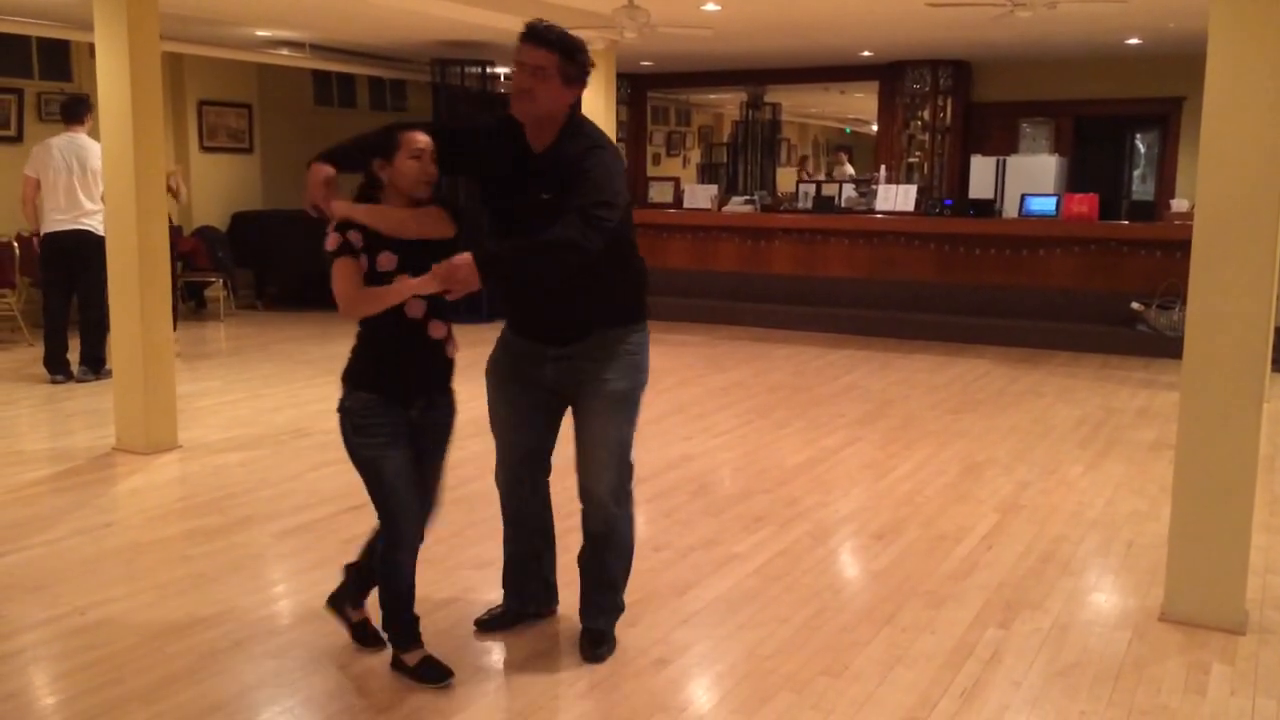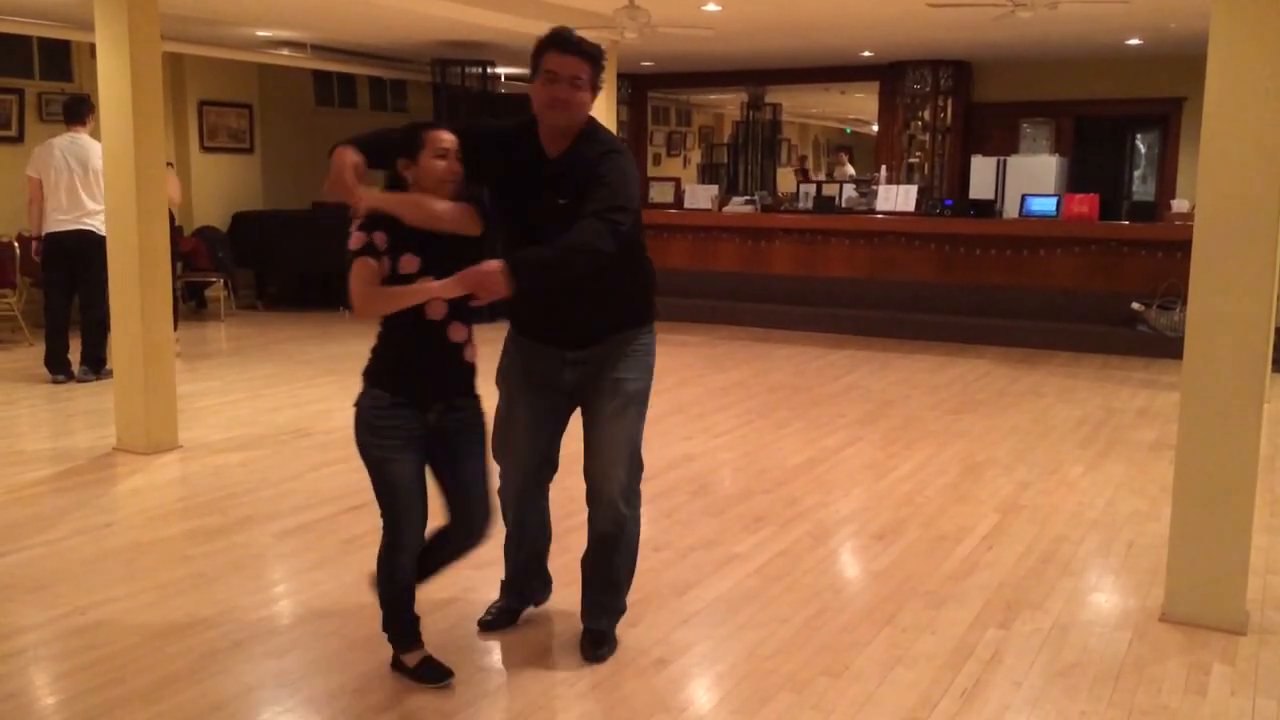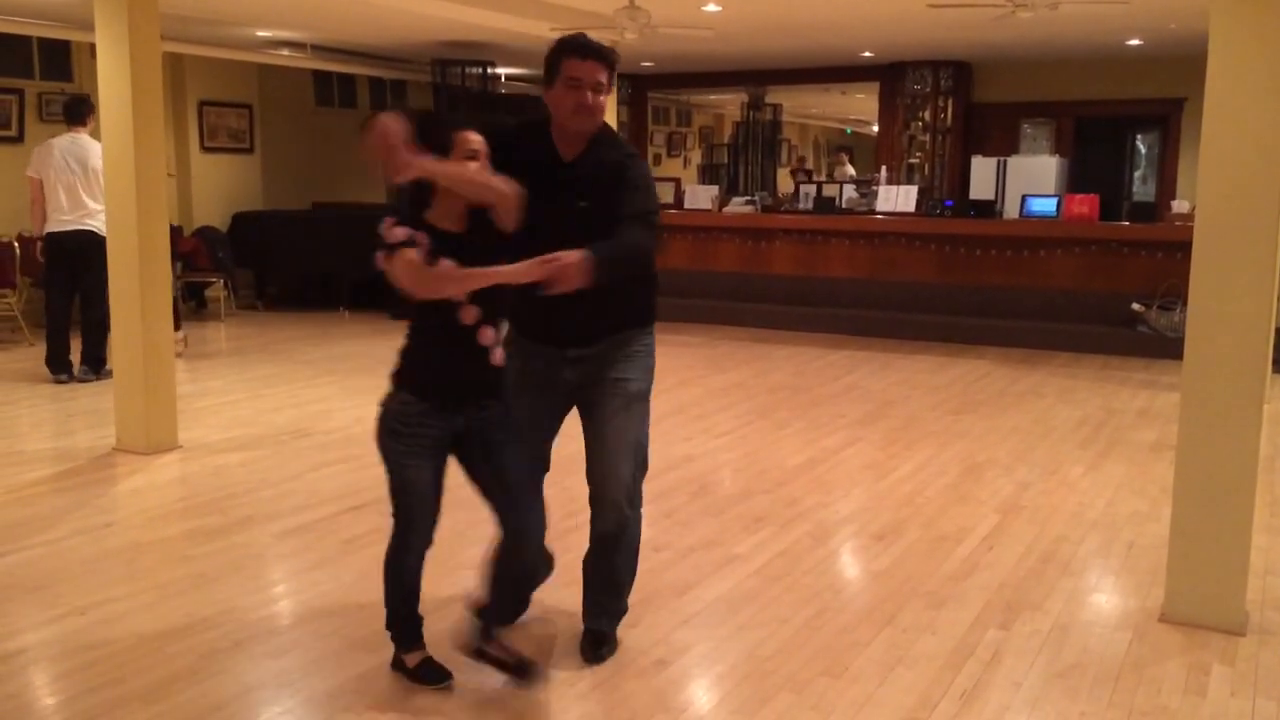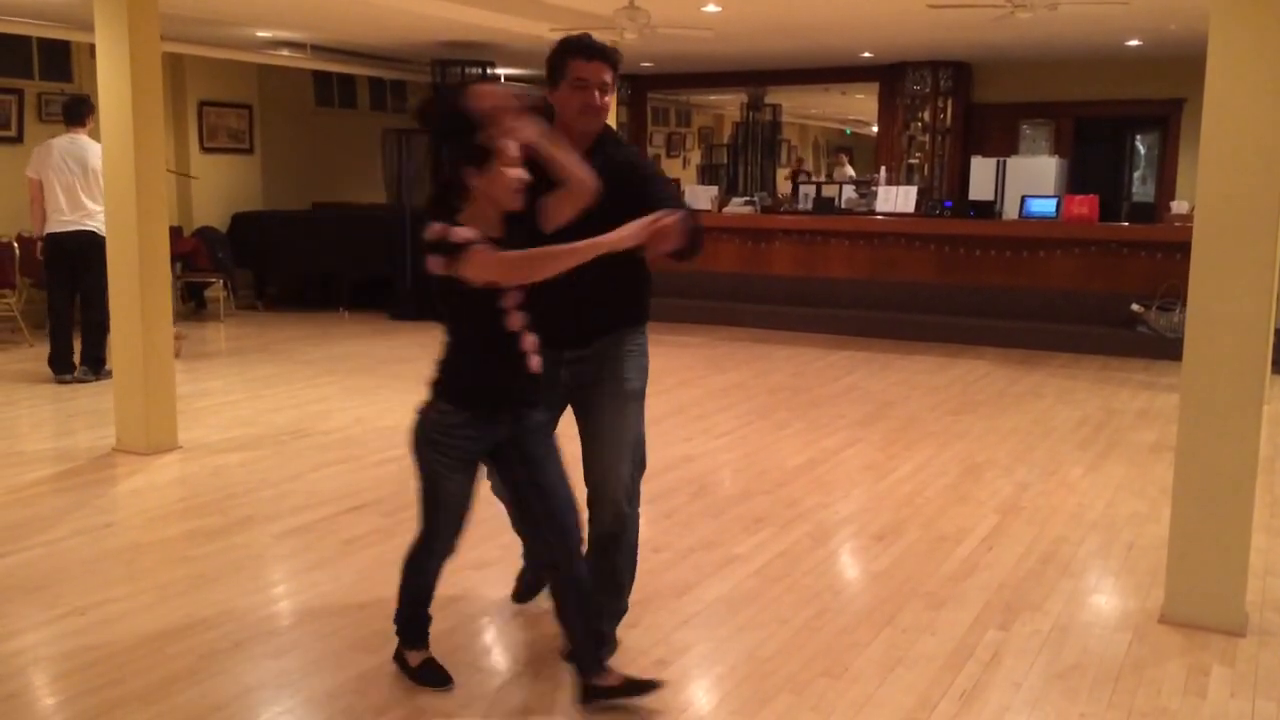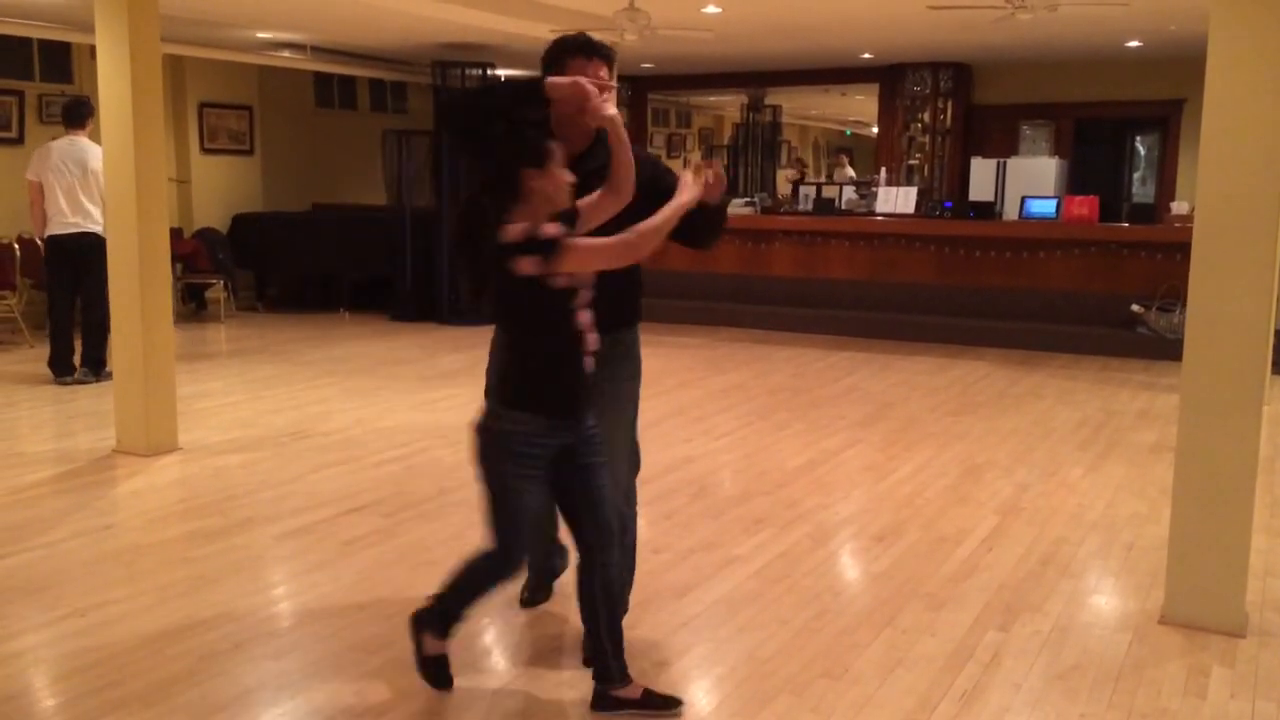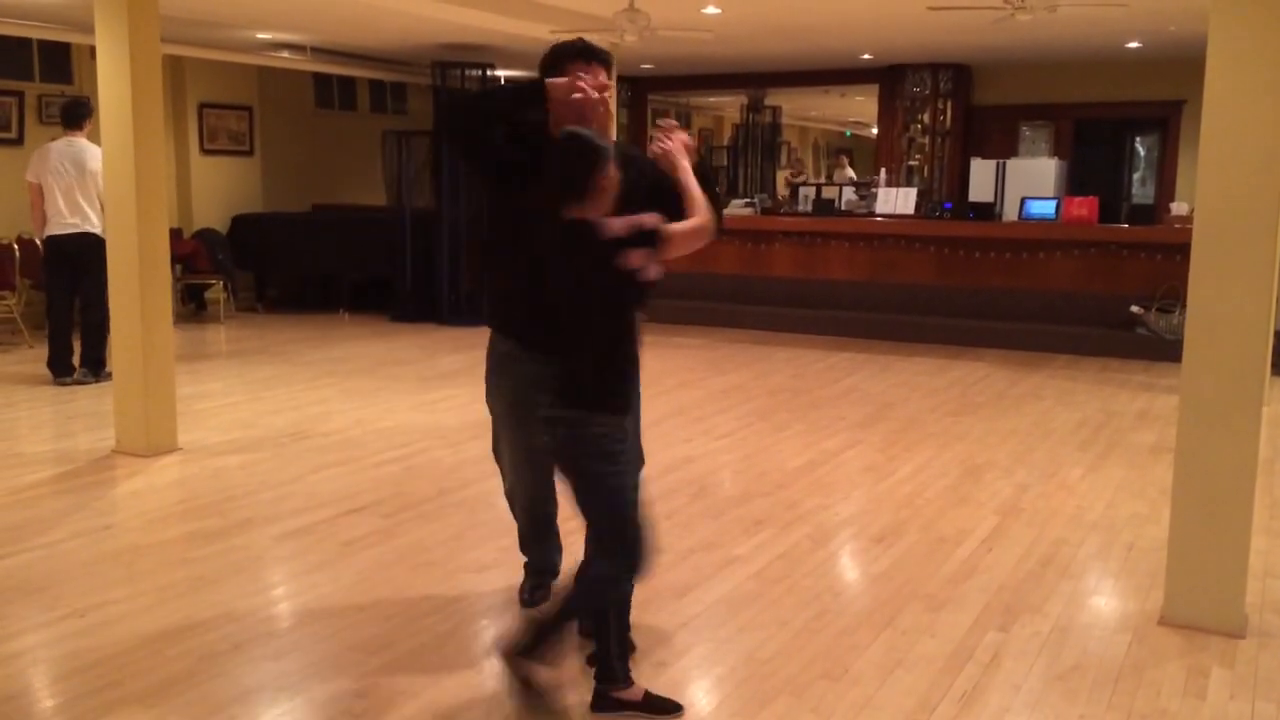
dt=0.1s
person 1, frame 1
left shoulder: (594, 157)
right shoulder: (495, 142)
left elbow: (580, 239)
left wrist: (485, 267)
right wrist: (335, 161)
left hip: (607, 344)
right hip: (528, 341)
left knee: (602, 486)
right knee: (516, 473)
left ankle: (601, 615)
right ankle: (527, 593)
person 1, frame 2
left shoulder: (608, 161)
right shoulder: (506, 147)
left elbow: (598, 242)
left wrist: (514, 272)
right wrist: (356, 153)
left hip: (615, 345)
right hip: (536, 344)
left knee: (612, 486)
right knee: (519, 473)
left ankle: (602, 615)
right ankle: (523, 587)
person 1, frame 3
left shoulder: (622, 170)
right shoulder: (517, 150)
left elbow: (634, 236)
left wrist: (589, 261)
right wrist: (407, 145)
left hip: (618, 343)
right hip: (537, 341)
left knee: (617, 484)
right knee: (517, 472)
left ankle: (604, 616)
person 1, frame 4
left shoulder: (625, 166)
left elbow: (676, 226)
left wrist: (674, 233)
left hip: (606, 346)
left knee: (613, 485)
right knee: (509, 473)
left ankle: (600, 612)
right ankle: (541, 557)
person 1, frame 5
left shoulder: (632, 164)
left elbow: (692, 230)
left wrist: (709, 200)
right wrist: (554, 101)
left hip: (606, 343)
left knee: (612, 478)
right ankle: (545, 562)
person 1, frame 6
left shoulder: (621, 169)
right shoulder: (513, 152)
right elbow: (454, 121)
right wrist: (542, 94)
right hip: (520, 349)
right knee: (524, 478)
right ankle: (541, 565)
person 2, frame 1
left shoulder: (437, 223)
right shoulder: (351, 233)
right elbow: (351, 301)
right wrist: (419, 283)
left hip: (433, 398)
right hip: (373, 403)
left knee: (411, 518)
right knee: (401, 521)
left ankle: (351, 594)
right ankle: (406, 644)
person 2, frame 2
left shoulder: (465, 222)
right shoulder: (376, 230)
left elbow: (454, 220)
right elbow: (367, 302)
left wrist: (382, 198)
right wrist: (441, 285)
left hip: (457, 403)
right hip: (390, 405)
left knee: (472, 522)
right knee: (405, 526)
left ankle: (400, 584)
right ankle: (404, 643)
person 2, frame 3
left shoulder: (491, 223)
right shoulder: (405, 235)
right elbow: (426, 282)
right wrist: (512, 270)
left hip: (485, 407)
right hip: (420, 410)
left knee: (527, 528)
right knee: (415, 531)
left ankle: (491, 631)
right ankle: (406, 645)
person 2, frame 4
right shoulder: (450, 241)
left elbow: (583, 187)
right elbow: (523, 269)
left wrist: (525, 128)
right wrist: (620, 239)
left hip: (521, 418)
right hip: (457, 421)
left knee: (561, 540)
right knee: (440, 539)
left ankle: (593, 670)
right ankle: (411, 642)
person 2, frame 5
left shoulder: (553, 228)
right shoulder: (522, 240)
left elbow: (613, 195)
right elbow: (631, 249)
left wrist: (608, 122)
right wrist: (685, 194)
left hip: (566, 419)
right hip: (521, 423)
left knee: (599, 549)
right knee: (511, 553)
right ankle: (433, 628)
person 2, frame 6
left shoulder: (563, 232)
right shoulder: (622, 237)
right elbow: (700, 225)
right wrist: (678, 161)
left hip: (575, 415)
right hip: (593, 423)
left knee: (614, 549)
right knee: (621, 554)
right ankle: (534, 647)
person 3, frame 1
left shoulder: (42, 151)
right shoulder: (99, 151)
left elbow: (28, 199)
left wrist: (36, 232)
left hip: (53, 235)
right hip: (90, 234)
left knee: (55, 304)
right knee: (93, 303)
left ankle: (57, 367)
right ankle: (91, 365)
person 3, frame 2
left shoulder: (43, 151)
right shoulder: (101, 152)
left elbow: (34, 200)
left wrist: (37, 236)
left hip: (55, 235)
right hip: (92, 234)
left knee: (56, 304)
right knee: (94, 303)
left ankle: (58, 367)
right ankle: (91, 365)
person 3, frame 3
left shoulder: (44, 151)
right shoulder: (101, 152)
left elbow: (36, 201)
left wrist: (39, 236)
left hip: (56, 235)
right hip: (92, 234)
left knee: (57, 304)
right knee: (94, 303)
left ankle: (60, 367)
right ankle: (91, 365)
person 3, frame 4
left shoulder: (43, 152)
right shoulder: (100, 152)
left elbow: (36, 201)
left wrist: (39, 236)
left hip: (56, 236)
right hip: (92, 235)
left knee: (60, 304)
right knee: (94, 303)
left ankle: (63, 366)
right ankle: (91, 365)
person 3, frame 5
left shoulder: (43, 154)
right shoulder: (100, 155)
left elbow: (36, 204)
left wrist: (42, 237)
left hip: (57, 238)
right hip: (93, 237)
left knee: (60, 306)
right knee: (94, 305)
left ankle: (63, 368)
right ankle: (92, 367)
person 3, frame 6
left shoulder: (42, 155)
right shoulder: (98, 155)
left elbow: (36, 205)
left wrist: (43, 237)
left hip: (56, 239)
right hip: (91, 237)
left knee: (59, 306)
right knee: (94, 305)
left ankle: (62, 369)
right ankle: (91, 367)
